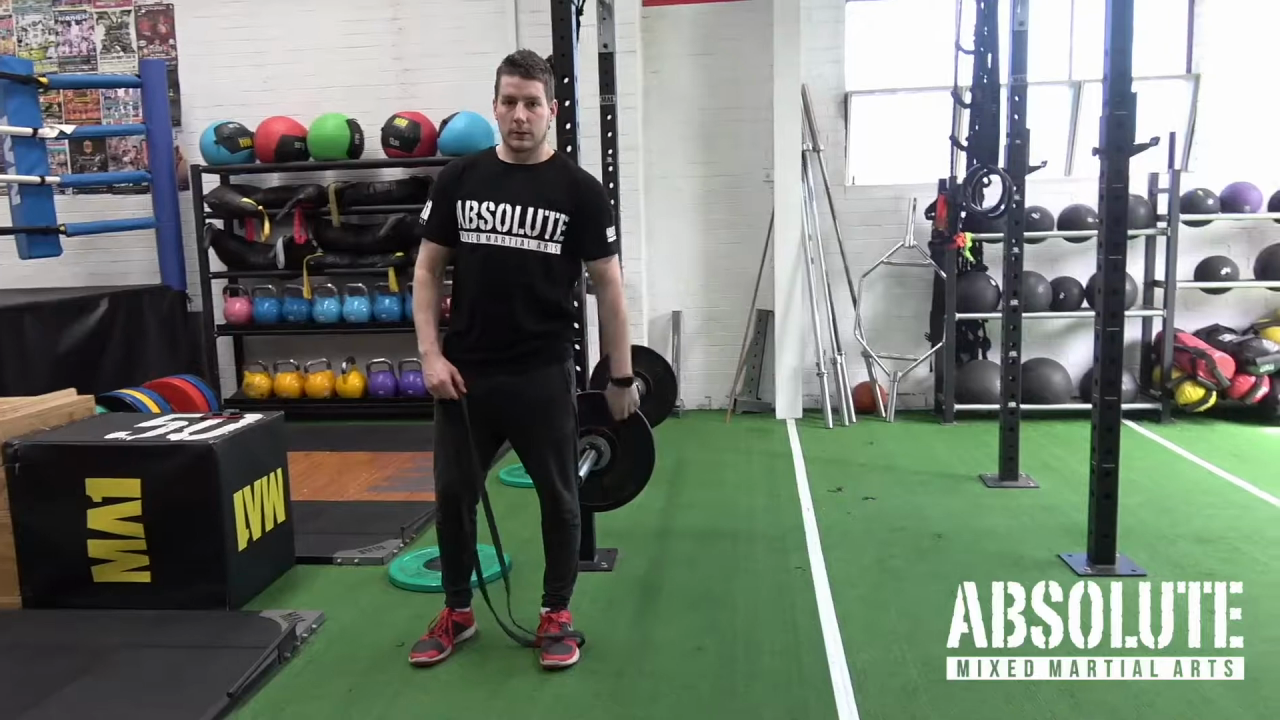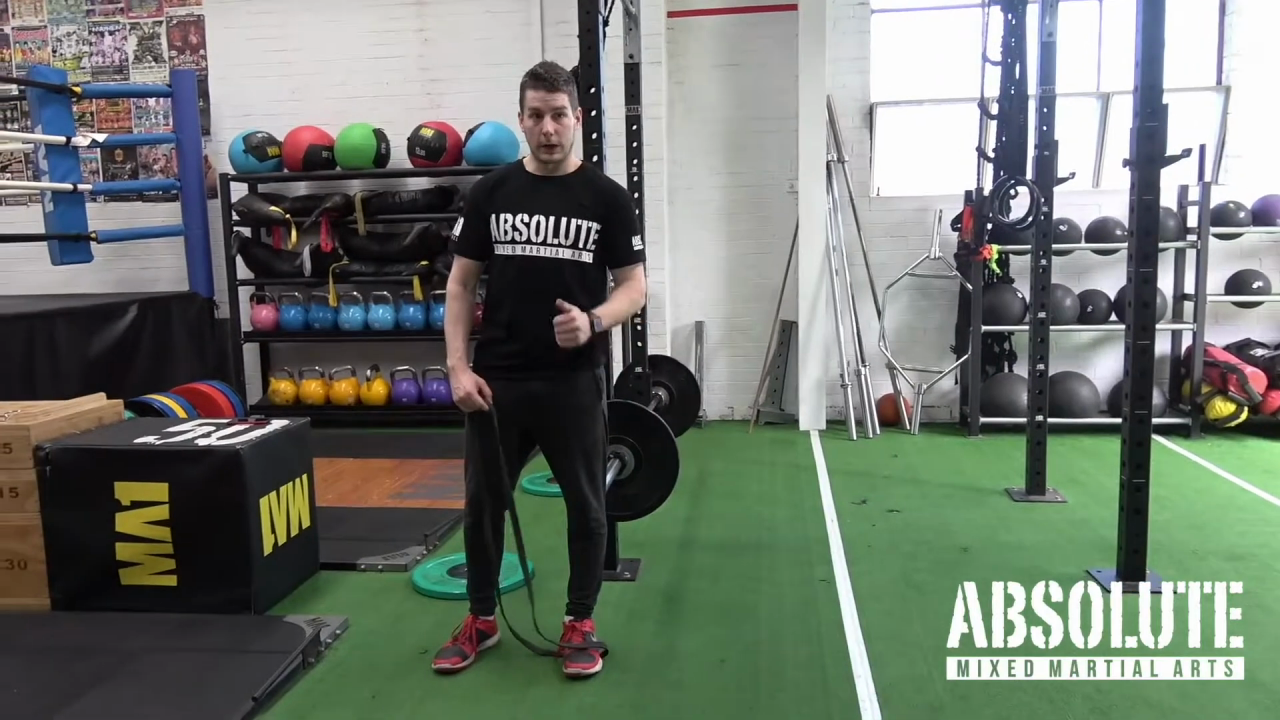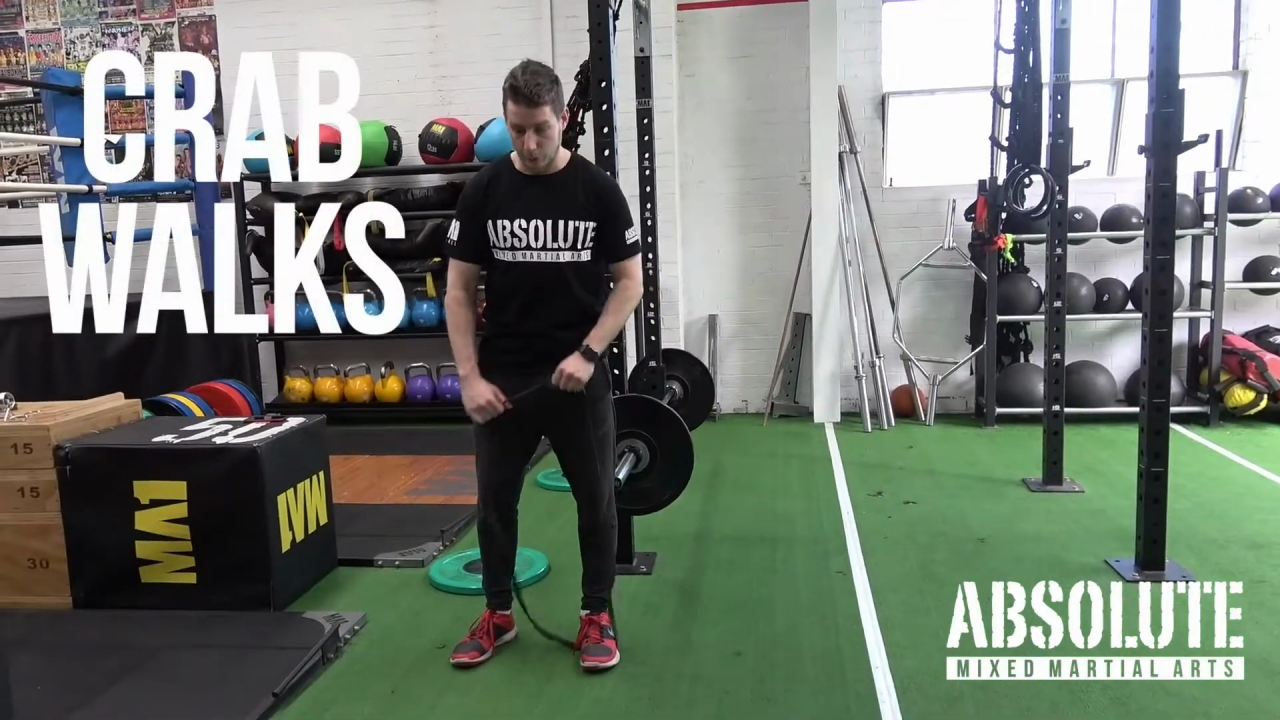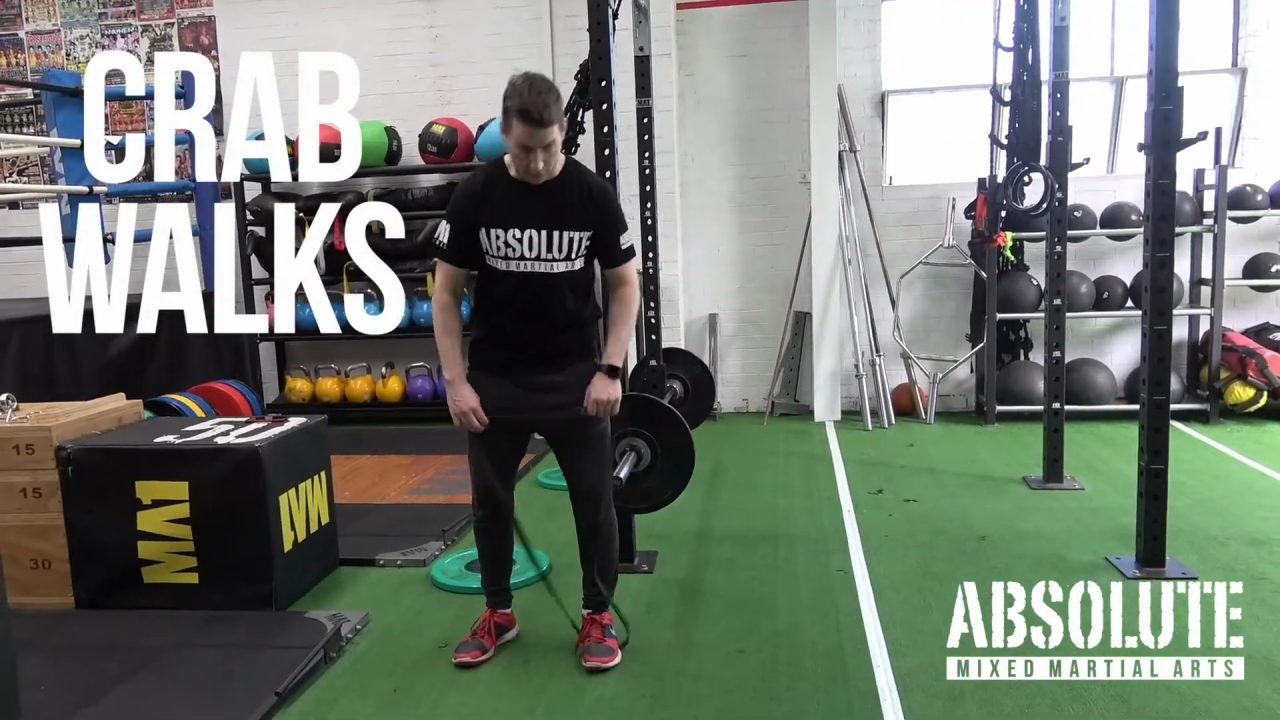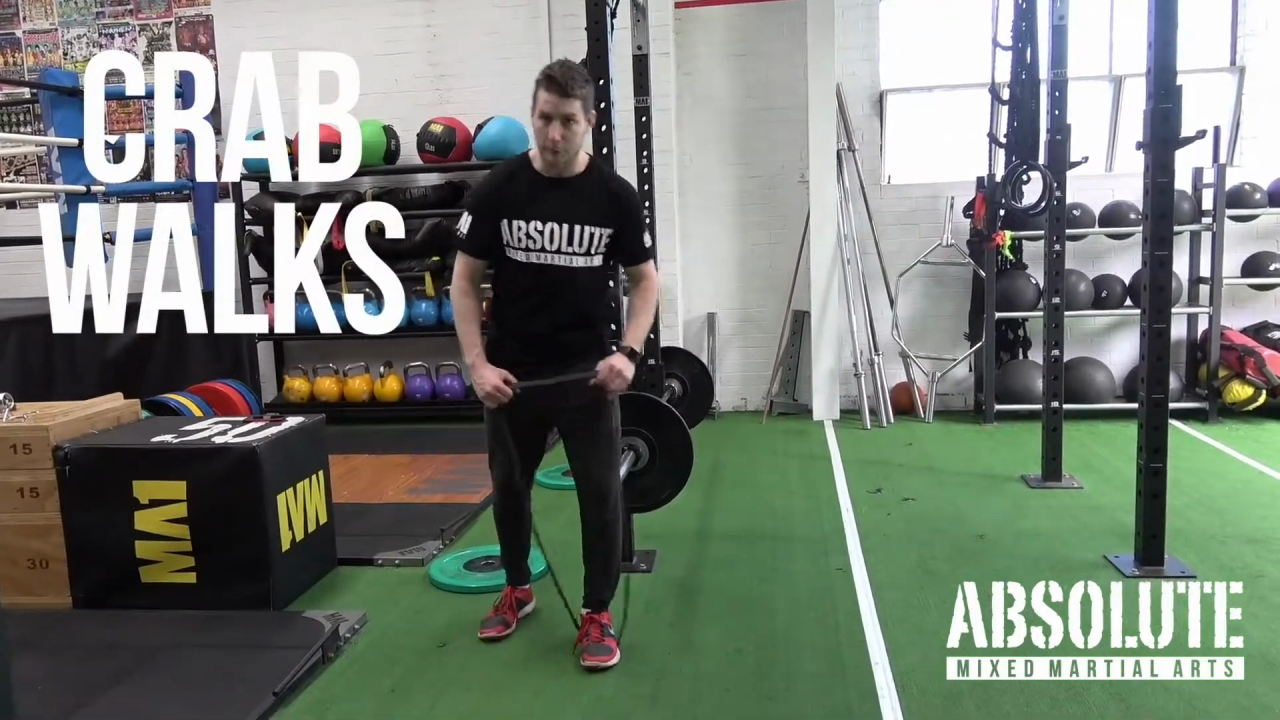
dt=1s
person 1, frame 1
left shoulder: (578, 189)
right shoulder: (458, 179)
left elbow: (608, 283)
right elbow: (428, 269)
left wrist: (621, 375)
right wrist: (431, 353)
left hip: (543, 376)
right hip: (467, 373)
left knee: (558, 498)
right knee: (453, 495)
left ankle: (555, 614)
right ankle: (456, 613)
person 1, frame 2
left shoulder: (607, 197)
right shoulder: (490, 192)
left elbow: (634, 284)
right elbow: (461, 284)
left wrist: (594, 322)
right wrist: (458, 365)
left hip: (573, 382)
right hip: (496, 381)
left knee: (585, 506)
right knee: (483, 502)
left ankle: (579, 622)
right ankle: (481, 620)
person 1, frame 3
left shoulder: (597, 190)
right shoulder: (483, 192)
left elbow: (630, 280)
right elbow: (459, 288)
left wrist: (588, 352)
right wrist: (469, 375)
left hip: (579, 377)
right hip: (502, 379)
left knee: (595, 500)
right knee: (494, 499)
left ankle: (596, 616)
right ankle: (498, 614)
person 1, frame 4
left shoulder: (593, 195)
right shoulder: (475, 195)
left elbow: (625, 284)
right elbow: (446, 291)
left wrist: (611, 370)
right wrist: (456, 380)
left hip: (574, 376)
right hip: (495, 378)
left knee: (593, 497)
right knee: (490, 498)
left ankle: (598, 615)
right ankle: (498, 613)
person 1, frame 5
left shoulder: (614, 195)
right shoulder: (497, 189)
left elbow: (644, 279)
right elbow: (465, 281)
left wrist: (628, 351)
right wrist: (477, 362)
left hip: (588, 374)
right hip: (512, 373)
left knee: (600, 494)
right knee: (510, 487)
left ankle: (597, 614)
right ankle: (518, 588)
